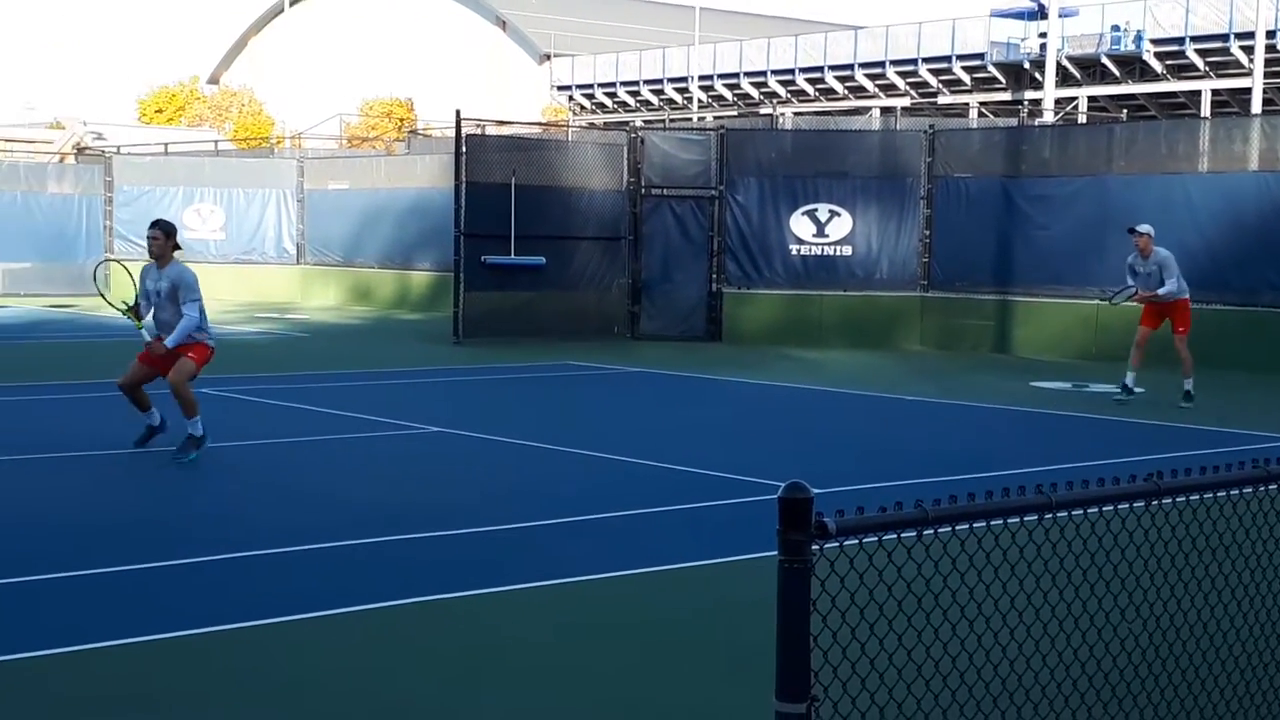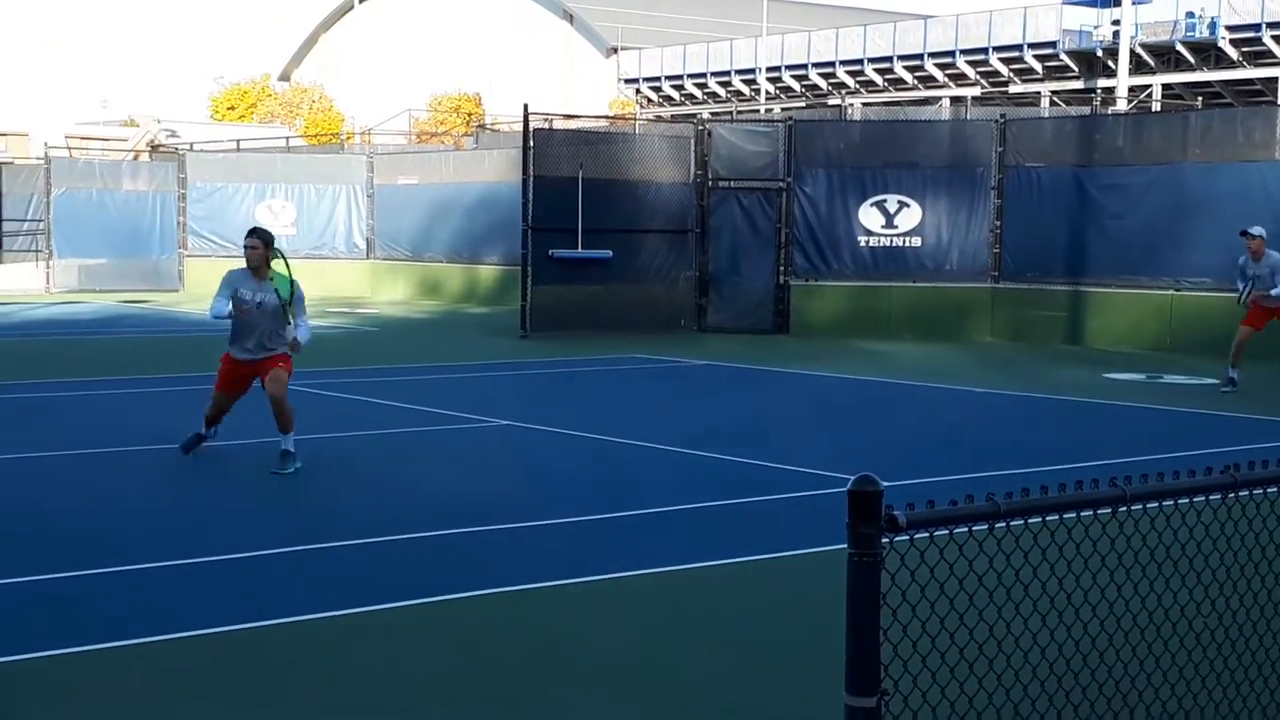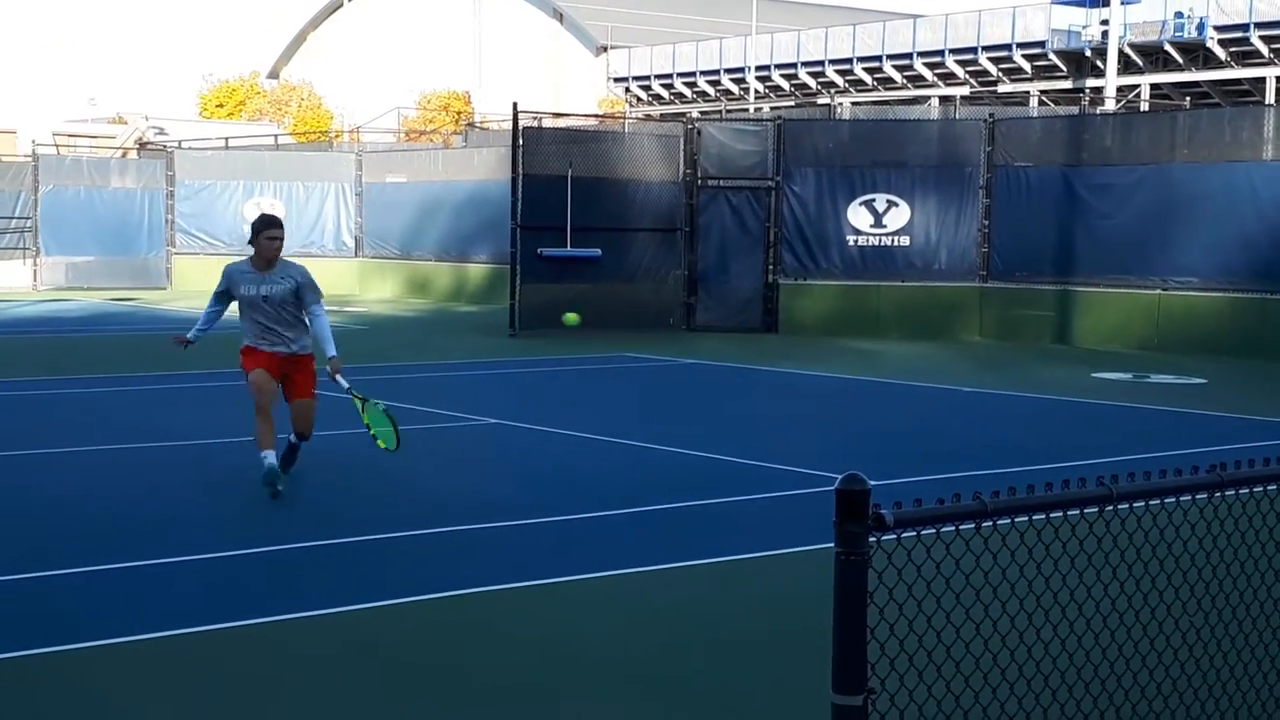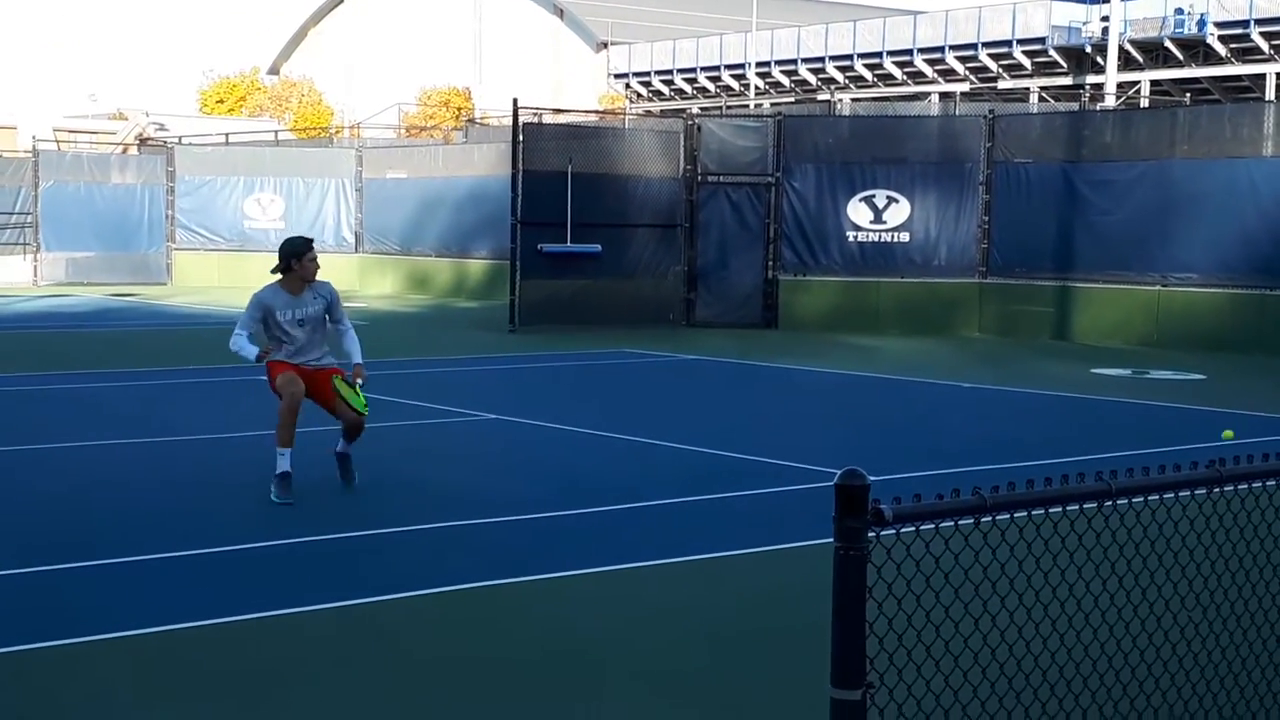
dt=0.3s
person 1, frame 1
left shoulder: (184, 275)
right shoulder: (147, 271)
left elbow: (192, 318)
right elbow: (144, 305)
left wrist: (167, 345)
right wrist: (137, 312)
left hip: (196, 342)
right hip: (165, 341)
left knee: (175, 381)
right knee: (126, 383)
left ankle: (196, 434)
right ankle: (155, 422)
person 1, frame 2
right shoulder: (233, 278)
left elbow: (302, 322)
right elbow: (214, 311)
left wrist: (298, 339)
right wrist: (231, 311)
left hip: (274, 356)
right hip: (237, 356)
left knee: (277, 392)
right knee: (216, 412)
left ankle: (288, 452)
right ankle: (206, 431)
person 1, frame 3
left shoulder: (297, 273)
right shoulder: (233, 272)
left elbow: (317, 314)
right elbow: (216, 307)
left wrist: (331, 355)
right wrist: (192, 336)
left hip: (298, 354)
right hip: (259, 351)
left knee: (303, 431)
right knee: (265, 401)
left ankle: (291, 445)
right ankle: (270, 469)
person 1, frame 4
left shoulder: (324, 291)
right shoulder: (264, 299)
left elbow: (344, 327)
right elbow: (237, 339)
left wrist: (357, 363)
right wrist: (255, 353)
left hip: (321, 365)
right hip: (283, 366)
left knee: (355, 419)
right knee: (294, 391)
left ankle: (342, 450)
right ankle: (282, 474)
